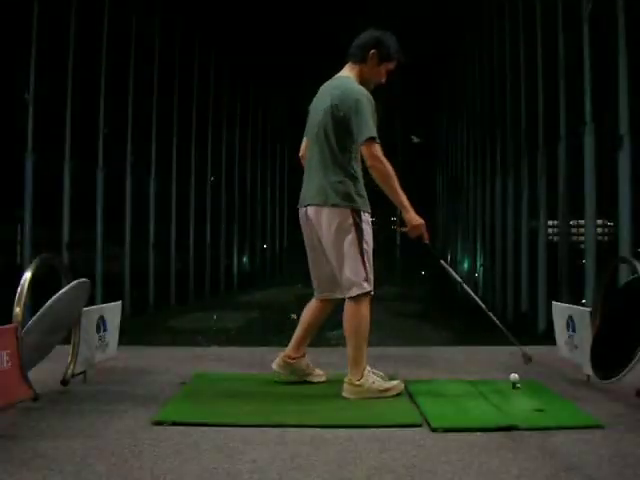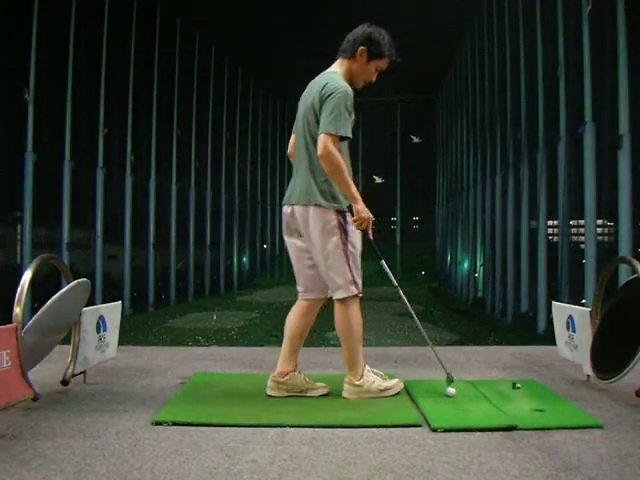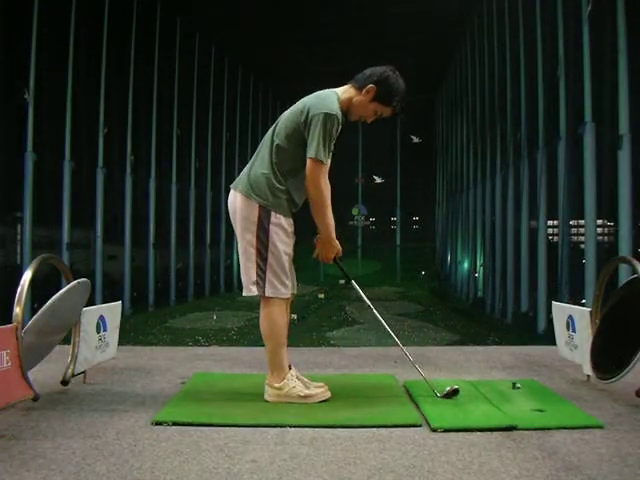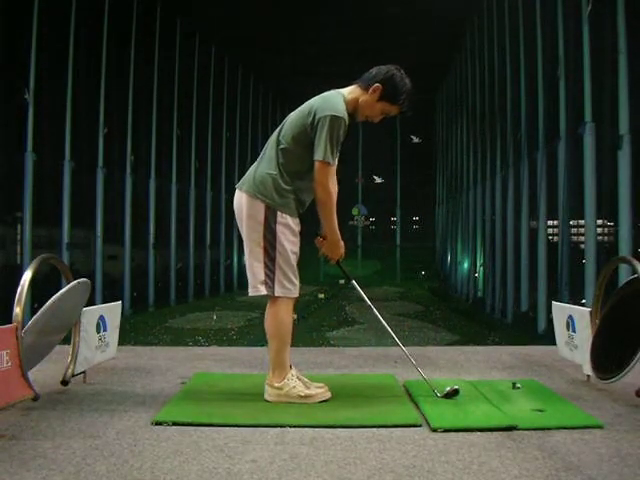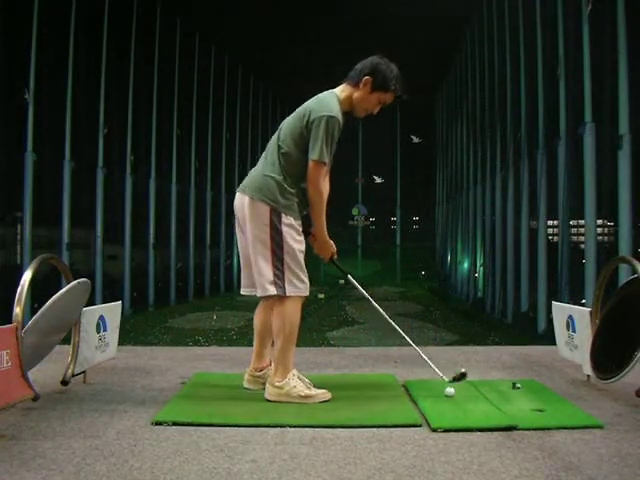
dt=1s
person 1, frame 1
left shoulder: (324, 92)
right shoulder: (356, 95)
left elbow: (304, 153)
right elbow: (374, 158)
right wrist: (407, 209)
left hip: (312, 204)
right hip: (341, 205)
left knee: (327, 291)
right knee: (359, 291)
left ankle: (293, 357)
right ankle: (358, 377)
person 1, frame 2
left shoulder: (314, 86)
right shoulder: (339, 89)
left elbow: (294, 149)
right elbow: (326, 150)
right wrist: (357, 201)
left hip: (297, 203)
right hip: (324, 207)
left knee: (312, 294)
right knee: (346, 291)
left ankle: (284, 373)
right ankle: (357, 378)
person 1, frame 3
left shoulder: (326, 105)
right shoulder: (328, 110)
left elbow: (321, 179)
right elbow: (313, 180)
left wrist: (330, 232)
right wrist: (327, 235)
left hip: (264, 200)
right hip: (261, 201)
left knee: (281, 292)
right knee: (274, 292)
left ankle: (282, 373)
right ankle: (278, 381)
person 1, frame 4
left shoulder: (333, 107)
right shoulder: (334, 112)
left elbow: (328, 180)
right elbow: (322, 183)
left wrist: (330, 233)
right wrist: (334, 237)
left hip: (265, 199)
right hip: (268, 202)
left knee: (283, 291)
right knee: (282, 291)
left ankle: (282, 373)
right ankle: (279, 381)
person 1, frame 5
left shoulder: (325, 107)
right shoulder: (329, 113)
left elbow: (320, 177)
right elbow: (315, 181)
left wrist: (318, 230)
right wrist: (322, 236)
left hip: (256, 199)
right hip: (270, 204)
left knee: (273, 290)
right knee: (290, 290)
left ankle: (260, 367)
right ankle: (282, 380)
